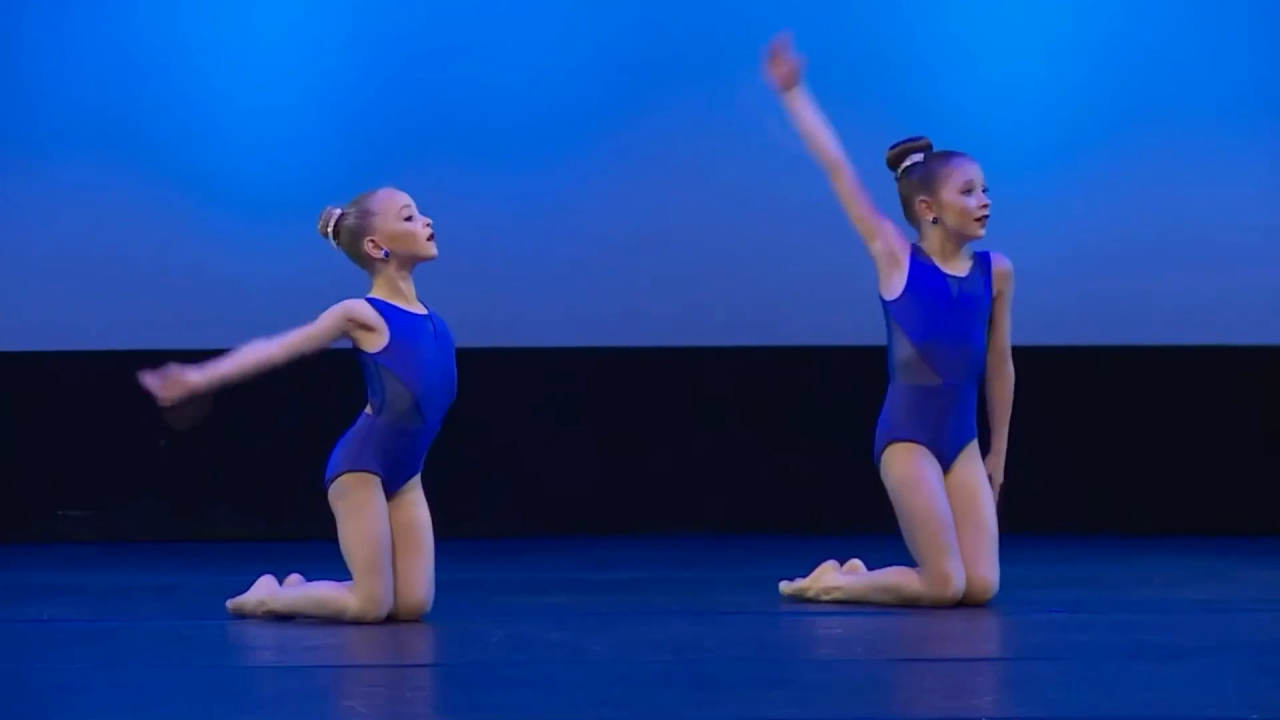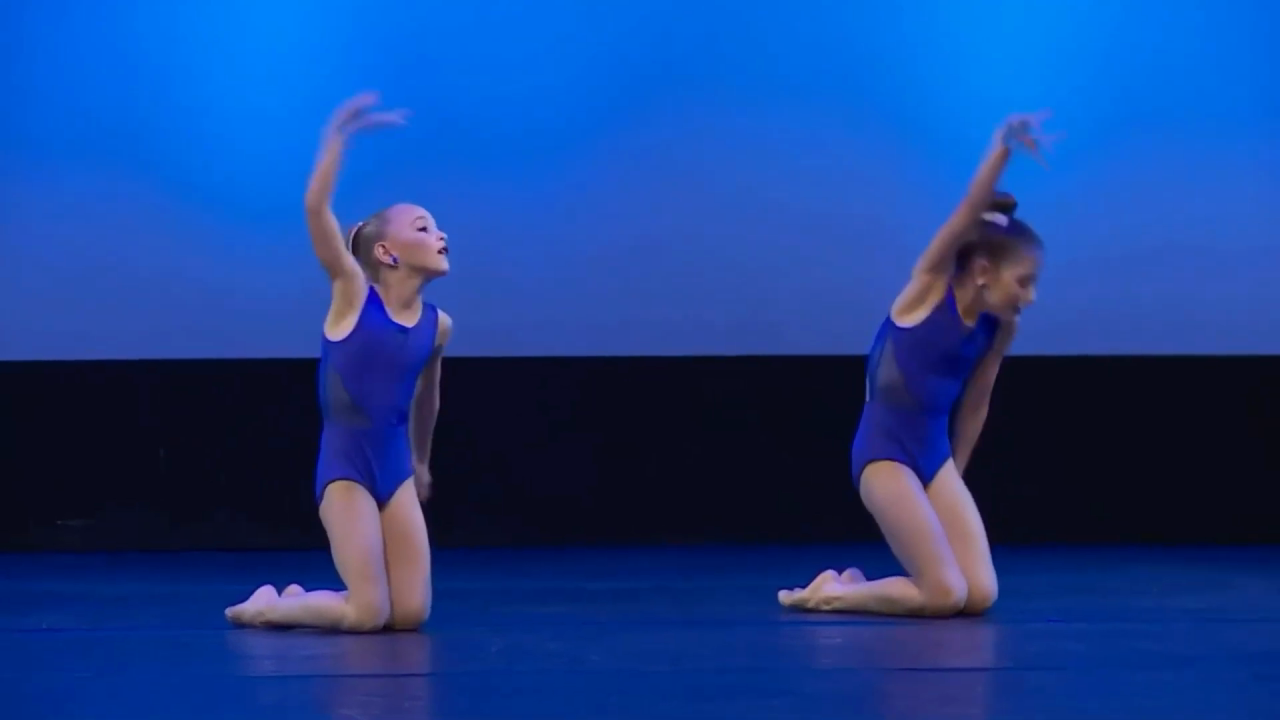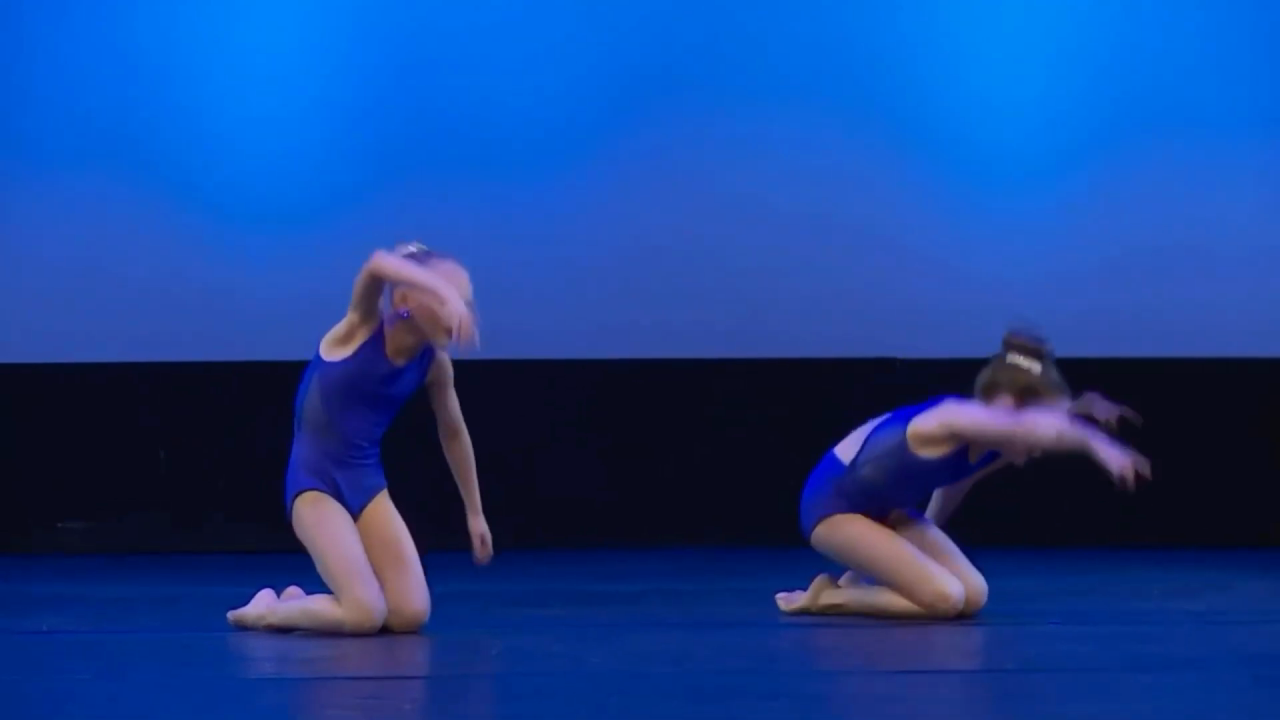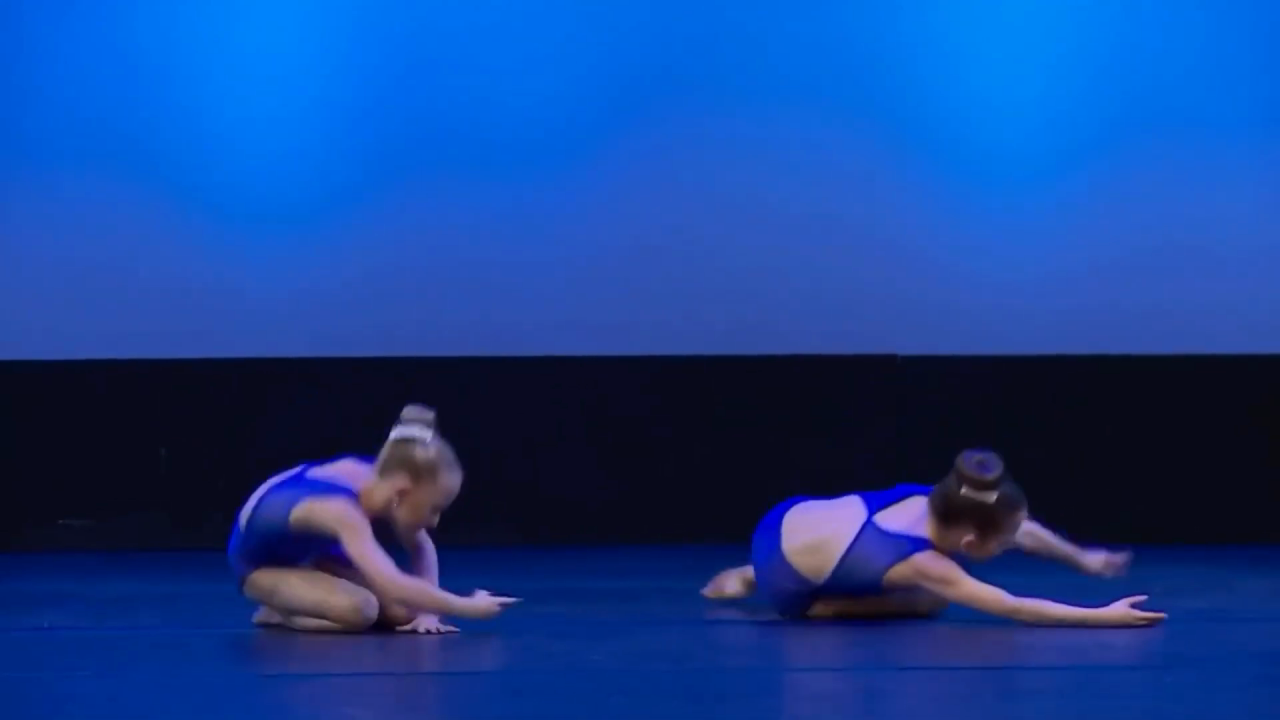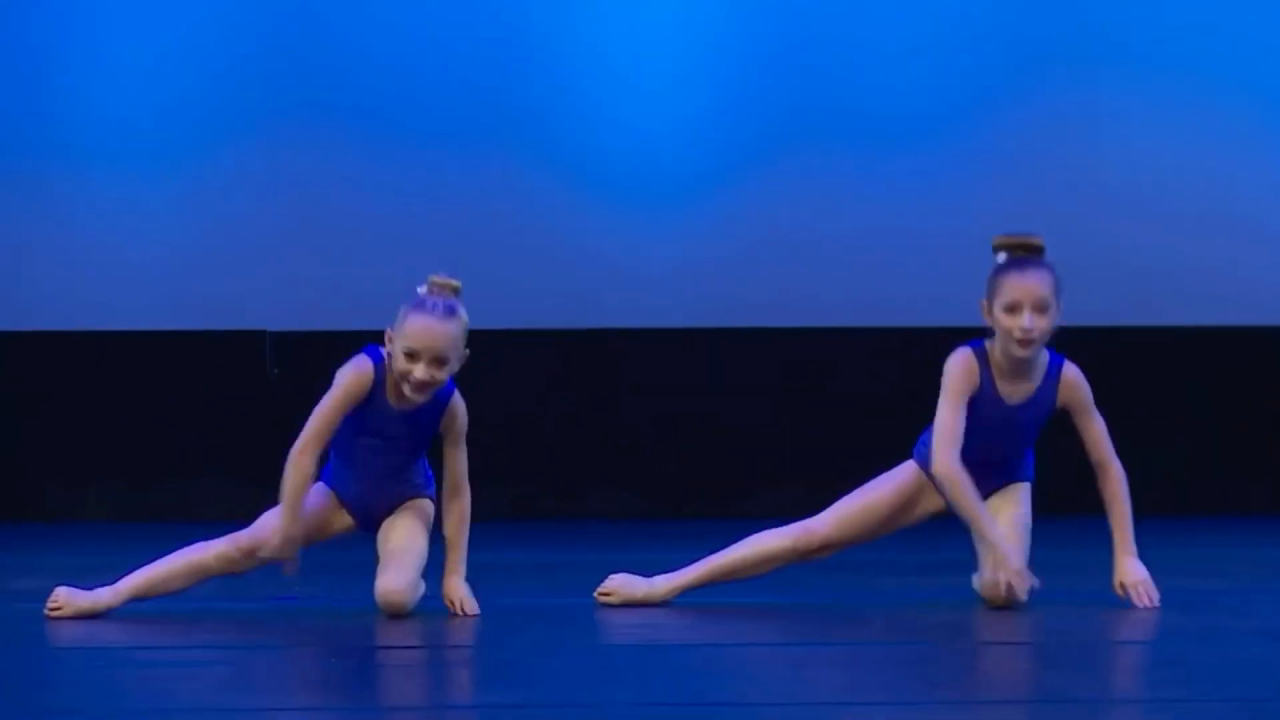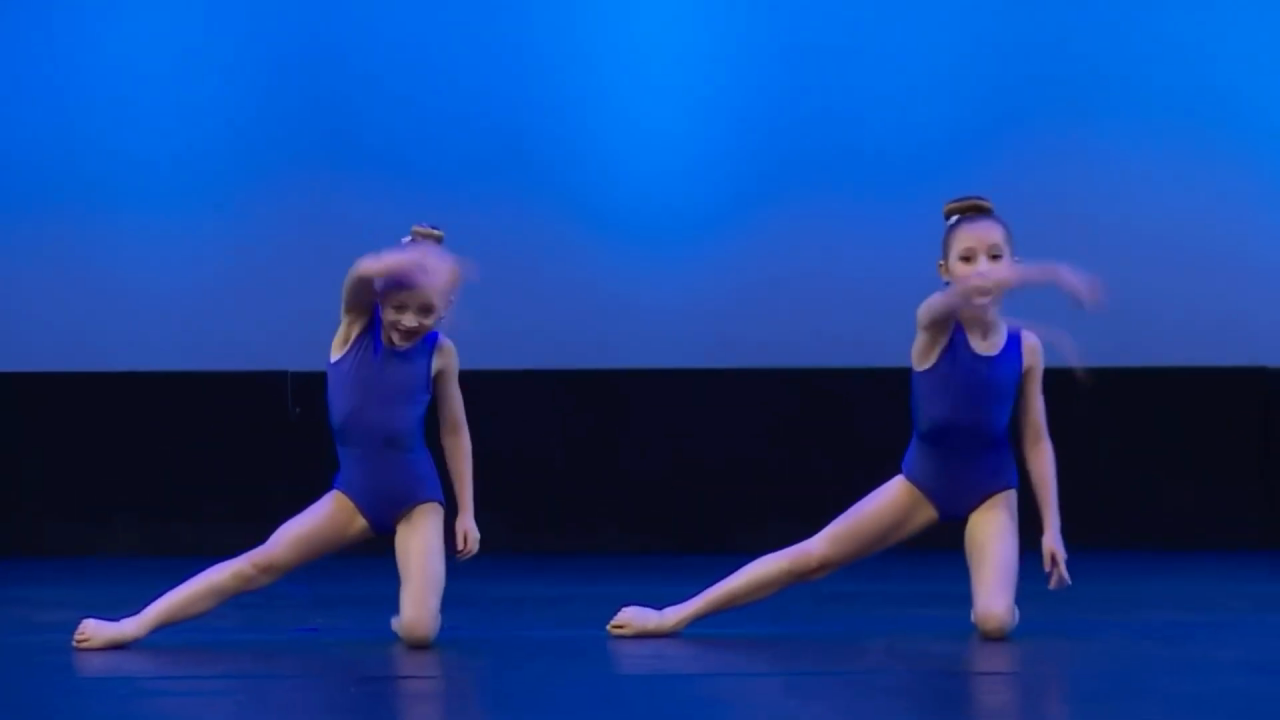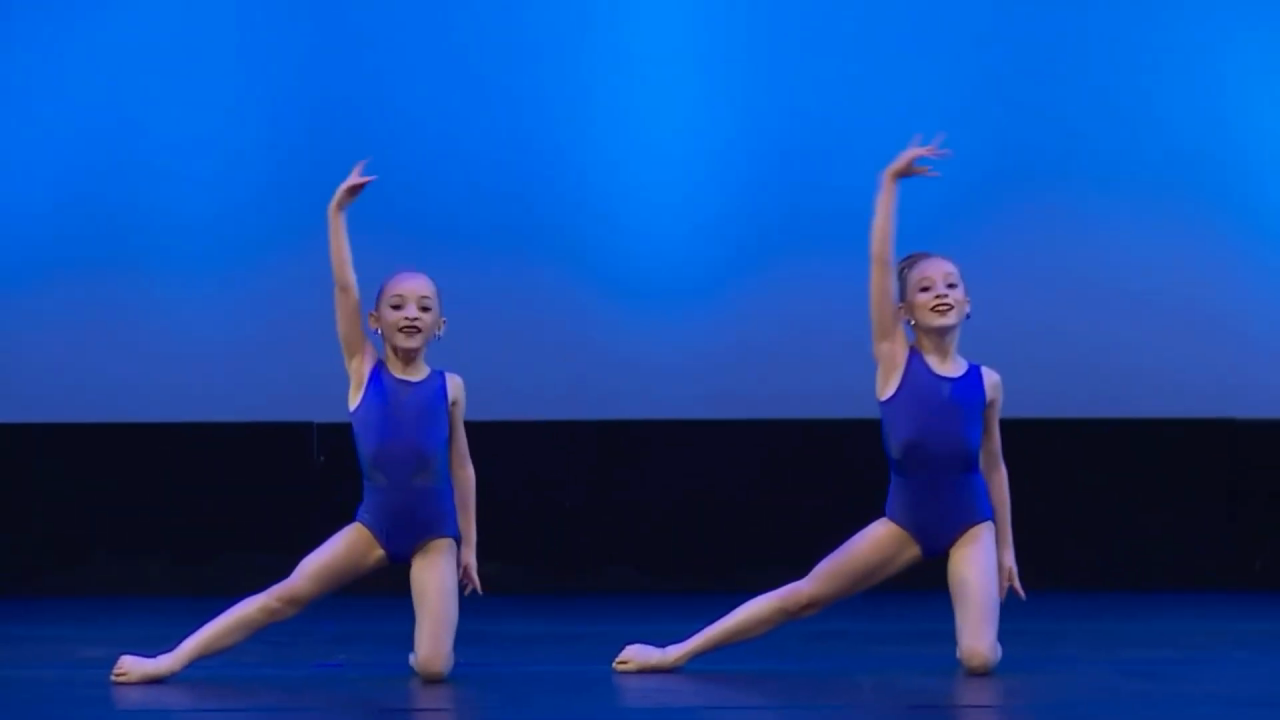
dt=0.7s
person 1, frame 1
left shoulder: (997, 271)
right shoulder: (896, 256)
left elbow: (1000, 365)
right elbow: (837, 168)
left wrist: (999, 451)
right wrist: (792, 90)
left hip: (963, 440)
right hip: (906, 436)
left knee: (982, 587)
right knee: (946, 587)
left ankle: (857, 576)
right ankle: (830, 583)
person 1, frame 2
left shoulder: (1001, 327)
right shoulder: (929, 289)
left elbow: (975, 405)
right elbow: (968, 213)
left wrist: (953, 475)
right wrist: (1004, 145)
left hip: (935, 456)
right hip: (885, 453)
left knee: (981, 595)
right knee: (947, 596)
left ankle: (855, 584)
right ankle: (830, 592)
person 1, frame 3
left shoulder: (988, 444)
right shoulder: (955, 419)
right elbow: (1032, 426)
left wrist: (925, 539)
right wrist: (1091, 438)
left hip: (884, 506)
right hip: (830, 504)
left knee: (973, 595)
right knee: (946, 597)
left ankle: (859, 584)
right ankle: (832, 597)
person 1, frame 4
left shoulder: (929, 503)
right shoulder: (923, 563)
left elbow: (1017, 527)
right elbow: (1011, 607)
left wrist: (1083, 558)
right wrist: (1099, 615)
left hip: (785, 522)
right hip: (784, 587)
right knee: (931, 600)
person 1, frame 5
left shoulder: (1065, 378)
right shoulder: (965, 364)
left elbow: (1108, 468)
right elbow: (945, 462)
left wrist: (1127, 558)
right wrist: (999, 545)
left hip: (1005, 483)
right hip: (936, 472)
left knee: (1004, 591)
right knee: (812, 535)
right ankle: (667, 583)
person 1, frame 6
left shoulder: (1026, 345)
right shoulder: (935, 319)
left elbow: (1037, 442)
right elbow: (967, 290)
left wrist: (1051, 527)
right wrist: (1051, 273)
left hip: (992, 491)
right hip: (923, 480)
left knee: (995, 621)
right knee: (811, 556)
left ankle: (993, 600)
right ankle: (673, 615)
person 1, frame 7
left shoulder: (986, 382)
right shoulder: (893, 359)
left elbow: (993, 464)
right elbow: (879, 264)
left wrist: (1007, 547)
right wrist: (889, 183)
left hip: (971, 524)
right hip: (904, 522)
left knee: (981, 658)
right knee: (802, 595)
left ankle: (970, 638)
right ankle: (675, 653)
person 2, frame 1
left shoulder: (424, 316)
right shoulder: (363, 313)
right elbow: (277, 346)
right wrist: (202, 377)
left hip: (405, 473)
right hip: (362, 466)
left knee: (414, 605)
right knee: (372, 606)
left ankle: (300, 589)
right ankle: (268, 596)
person 2, frame 2
left shoulder: (437, 325)
right shoulder: (353, 296)
right elbow: (315, 206)
left wrist: (420, 462)
right wrist: (340, 130)
left hip: (396, 472)
right hip: (345, 469)
left knee: (410, 615)
right knee: (368, 614)
left ankle: (299, 599)
right ankle: (267, 606)
person 2, frame 3
left shoulder: (434, 361)
right shoulder: (363, 329)
left elbow: (454, 433)
right elbow: (377, 265)
left wrist: (474, 512)
right wrist: (445, 292)
left hip: (367, 484)
right hip: (314, 480)
left knee: (412, 614)
right knee: (367, 615)
left ankle: (300, 602)
right ankle: (266, 611)
person 2, frame 4
left shoulder: (370, 478)
right shoulder: (343, 512)
left elbow: (422, 550)
right elbow: (396, 587)
left wrist: (427, 611)
right wrist: (467, 607)
left hip: (306, 546)
right hip: (260, 566)
left knee: (404, 612)
right knee: (360, 611)
left ankle: (294, 603)
right ankle: (279, 613)
person 2, frame 5
left shoulder: (450, 405)
right shoulder: (364, 371)
left elbow: (457, 491)
right elbow: (306, 448)
left wrist: (455, 576)
right wrist: (288, 523)
left hip: (406, 501)
right hip: (342, 489)
left knee: (395, 597)
right knee: (242, 547)
left ankle: (375, 581)
right ankle: (107, 595)
person 2, frame 6
left shoulder: (439, 352)
right shoulder: (356, 321)
left elbow: (456, 434)
right elbow: (361, 272)
left wrist: (467, 512)
right wrist: (417, 259)
left hip: (418, 499)
right hip: (355, 492)
left knee: (418, 631)
right knee: (261, 562)
left ankle: (413, 611)
right ankle: (134, 624)
person 2, frame 7
left shoulder: (450, 387)
right shoulder: (363, 371)
left elbow: (461, 468)
right elbow: (345, 292)
left wrist: (468, 543)
right wrist: (337, 214)
left hip: (434, 536)
right hip: (374, 526)
left knee: (434, 666)
right knee: (285, 595)
left ankle: (423, 644)
right ankle: (170, 660)
